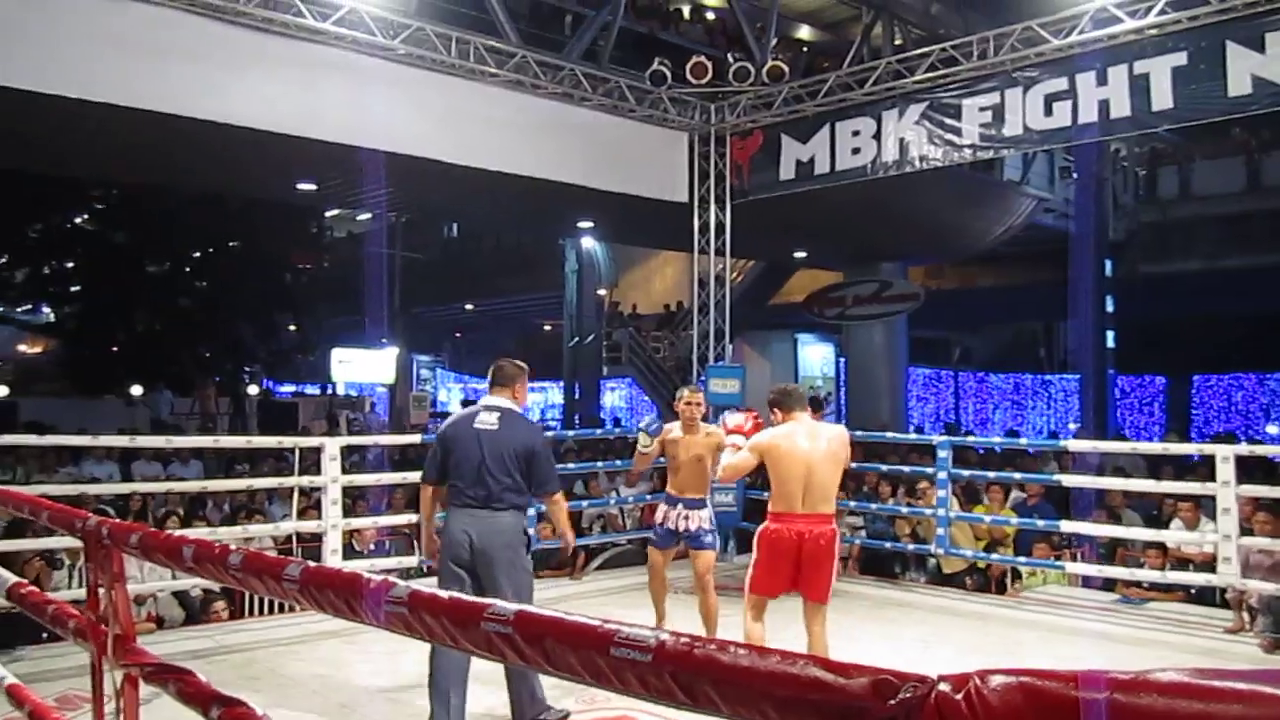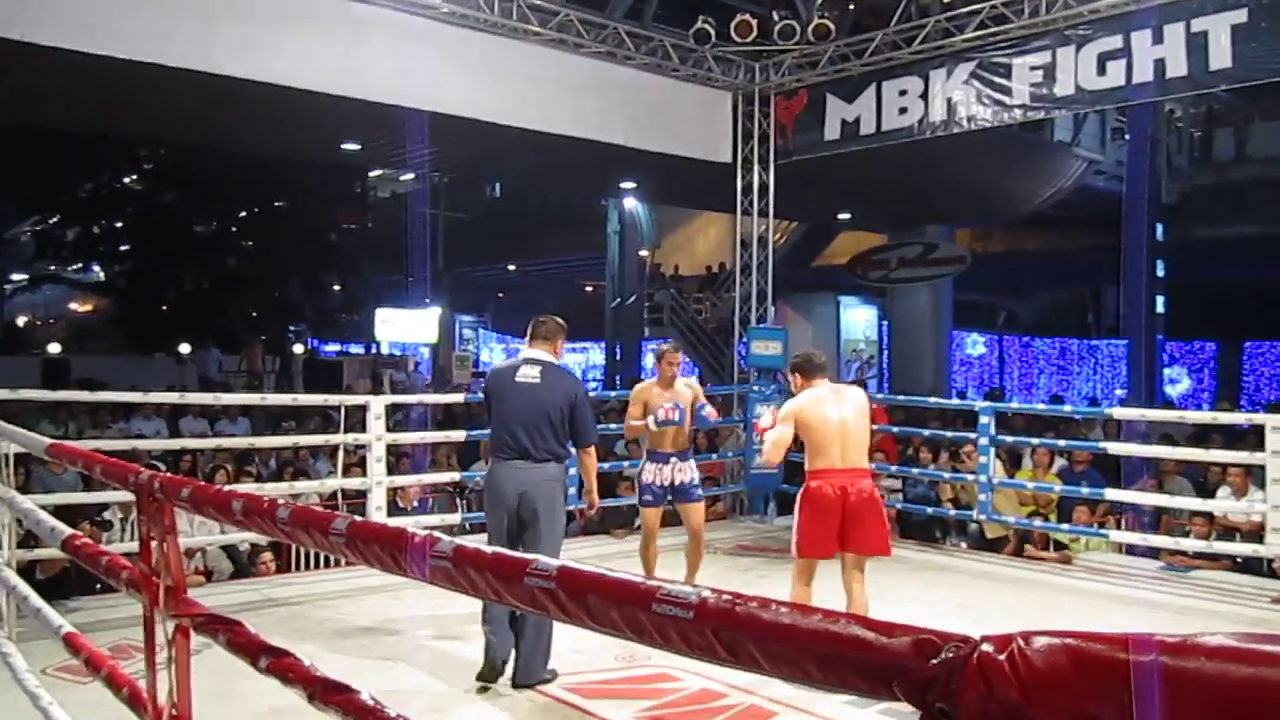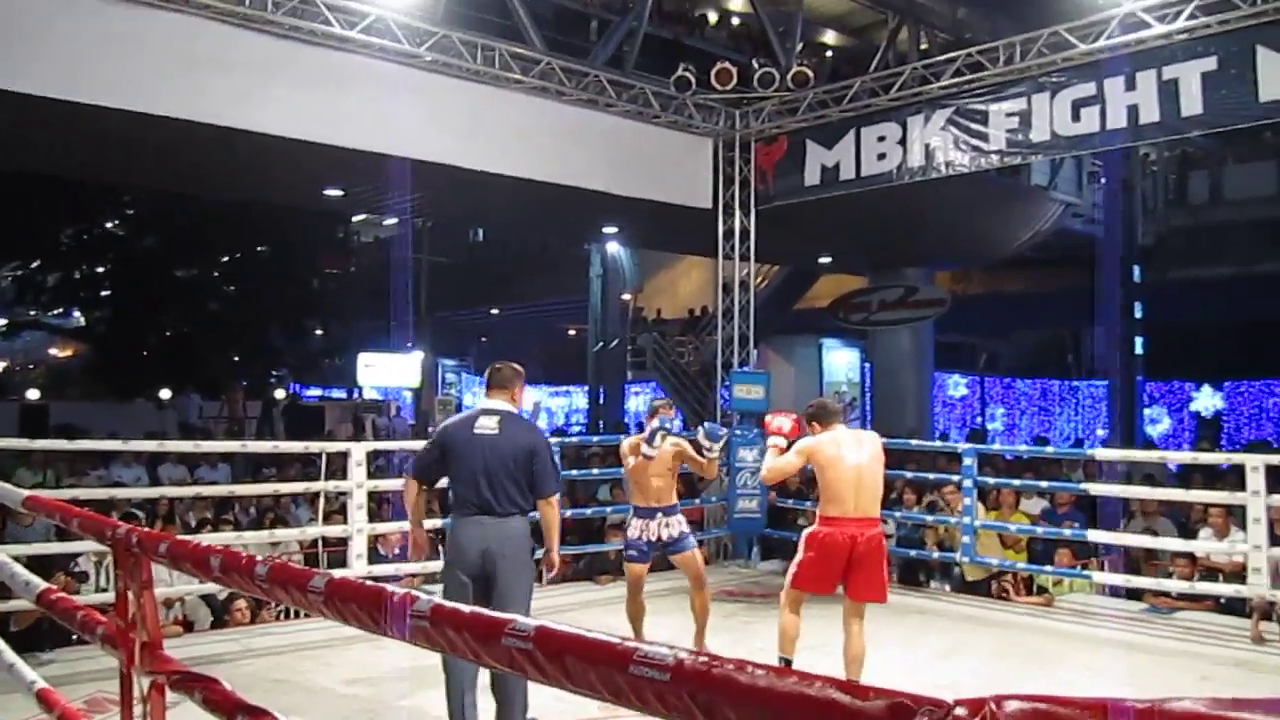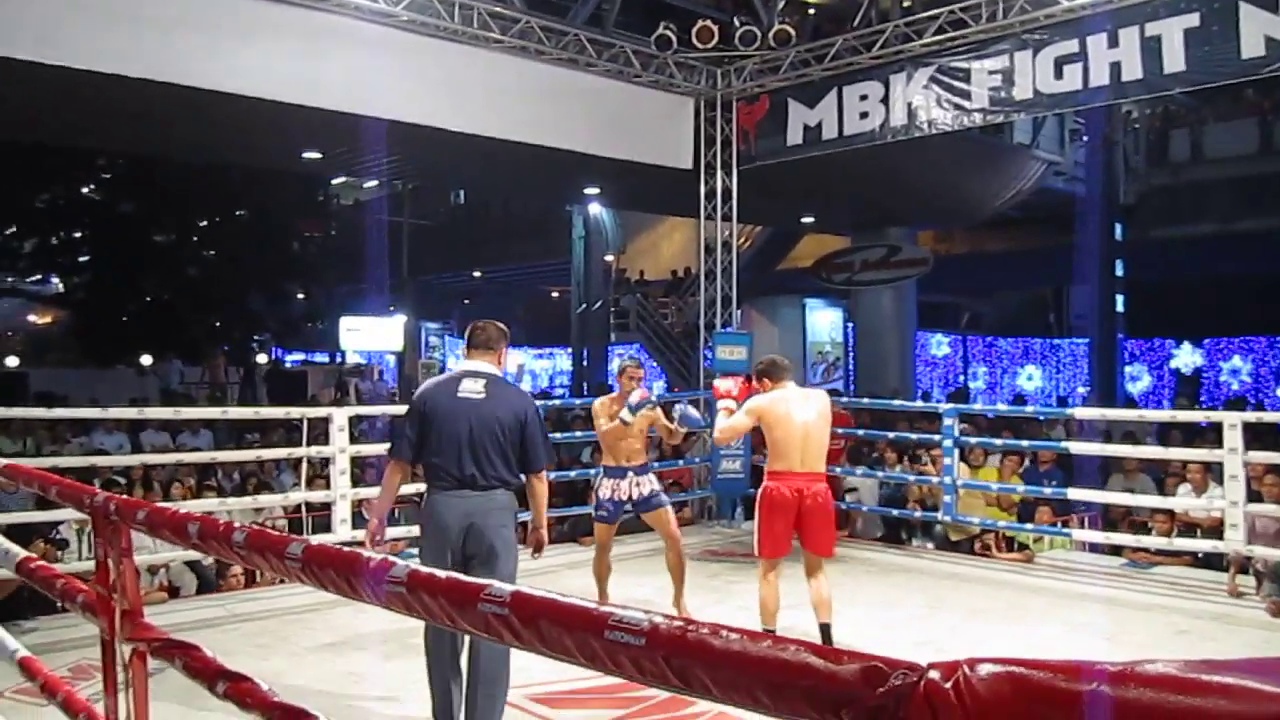
dt=1s
person 1, frame 1
left shoulder: (453, 425)
right shoulder: (529, 433)
left elbow: (430, 486)
right elbow: (550, 496)
left wrist: (428, 532)
right wrist: (566, 532)
left hip: (458, 527)
right hip: (503, 530)
person 1, frame 2
left shoulder: (495, 377)
right shoulder: (569, 384)
right elbow: (585, 448)
right wrist: (591, 489)
left hip: (502, 476)
right hip: (545, 480)
left ankle: (495, 657)
right ankle: (530, 668)
person 1, frame 3
left shoulder: (452, 429)
right shoulder: (530, 434)
left elbow: (414, 483)
right elbow: (547, 501)
left wrist: (416, 529)
right wrist: (552, 547)
left hip: (464, 533)
right hip: (510, 535)
person 1, frame 4
left shoulder: (430, 393)
right shoulder: (518, 400)
left elbow: (399, 464)
right elbow: (535, 474)
left wrist: (378, 517)
right wrist: (540, 523)
left hip: (441, 508)
right hip: (493, 511)
left knee: (442, 620)
person 2, frame 1
left shoulder: (768, 438)
right shoulder: (839, 435)
left elbow: (724, 474)
left wrist: (734, 440)
left hip: (780, 530)
right hip: (822, 531)
left knee: (754, 609)
right knee: (816, 621)
person 2, frame 2
left shoulder: (795, 406)
right shoulder: (858, 394)
left elbow: (772, 457)
left wrist: (769, 432)
left hip: (821, 488)
right hip: (862, 486)
left knee: (803, 574)
right knee: (854, 576)
person 2, frame 3
left shoulder: (813, 445)
right shoulder: (874, 440)
left elbow: (767, 476)
left wrist: (775, 444)
left hip: (831, 532)
right hip: (869, 533)
left knee: (790, 600)
right knee: (854, 620)
person 2, frame 4
left shoulder: (762, 403)
right shoulder: (822, 398)
left elbow: (720, 436)
left wrist: (725, 405)
left hip: (779, 488)
right hip: (816, 488)
left knee: (770, 573)
right knee: (816, 571)
right ankle: (826, 639)
person 3, frame 1
left shoulder: (714, 436)
right shoulder: (665, 432)
right elbow: (640, 466)
right wrist: (645, 445)
left hip: (699, 511)
right hip: (669, 507)
left knee: (704, 581)
right knee: (655, 570)
left ankle: (711, 641)
right ankle: (660, 618)
person 3, frame 2
left shoulder: (691, 388)
right shoulder: (643, 390)
left elbow: (706, 423)
right elbow: (628, 430)
left wrist: (709, 418)
right wrist: (654, 422)
left hip: (684, 465)
right hip: (655, 464)
left knee: (697, 532)
right knee: (649, 533)
left ankle: (689, 585)
person 3, frame 3
left shoulder: (678, 445)
right shoulder: (630, 445)
left elbow: (709, 473)
right elbow: (634, 476)
left wrist: (712, 450)
right wrist: (650, 447)
left hip: (672, 518)
right hip: (641, 520)
left knee: (699, 579)
right knee: (634, 588)
left ankle: (700, 641)
right ankle: (638, 639)
person 3, frame 4
left shoulder: (649, 407)
right shoulder: (602, 405)
left elbow: (672, 438)
right elbow: (607, 438)
left wrist: (680, 427)
right wrist: (628, 413)
left hip: (643, 478)
right hip: (612, 480)
left knee: (673, 538)
right knee: (603, 547)
left ankle: (679, 601)
right ankle: (603, 599)
